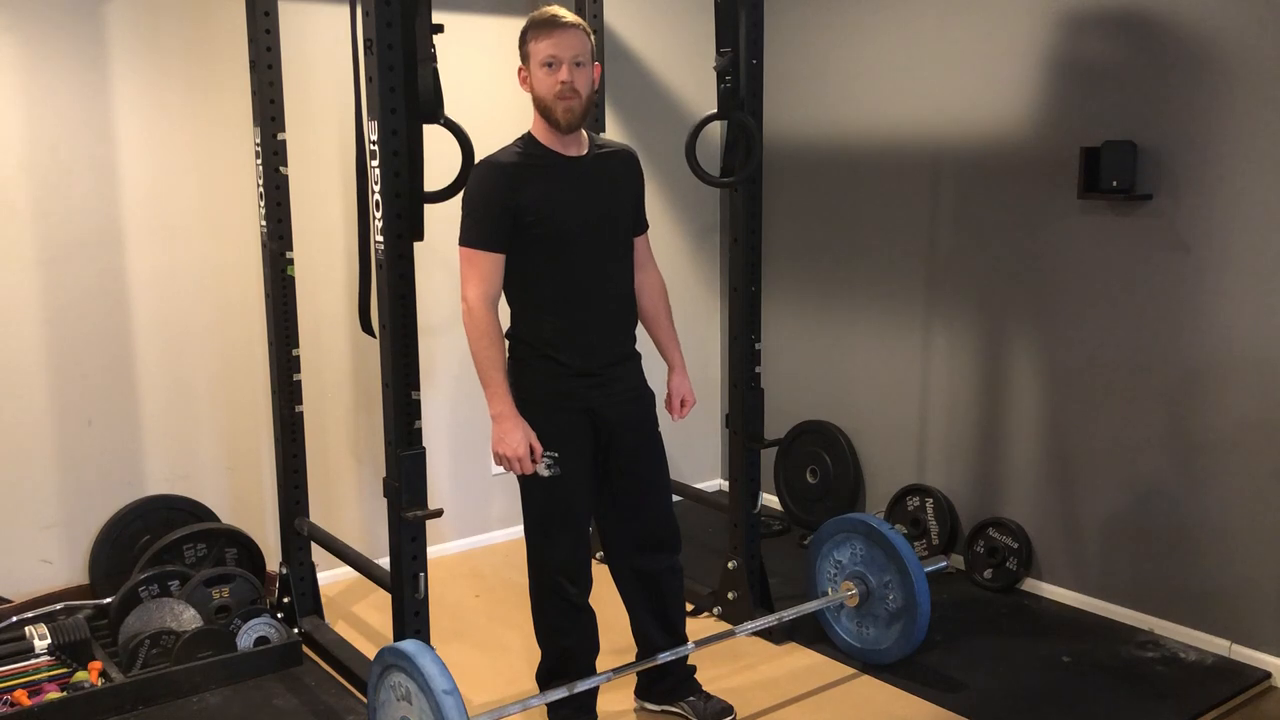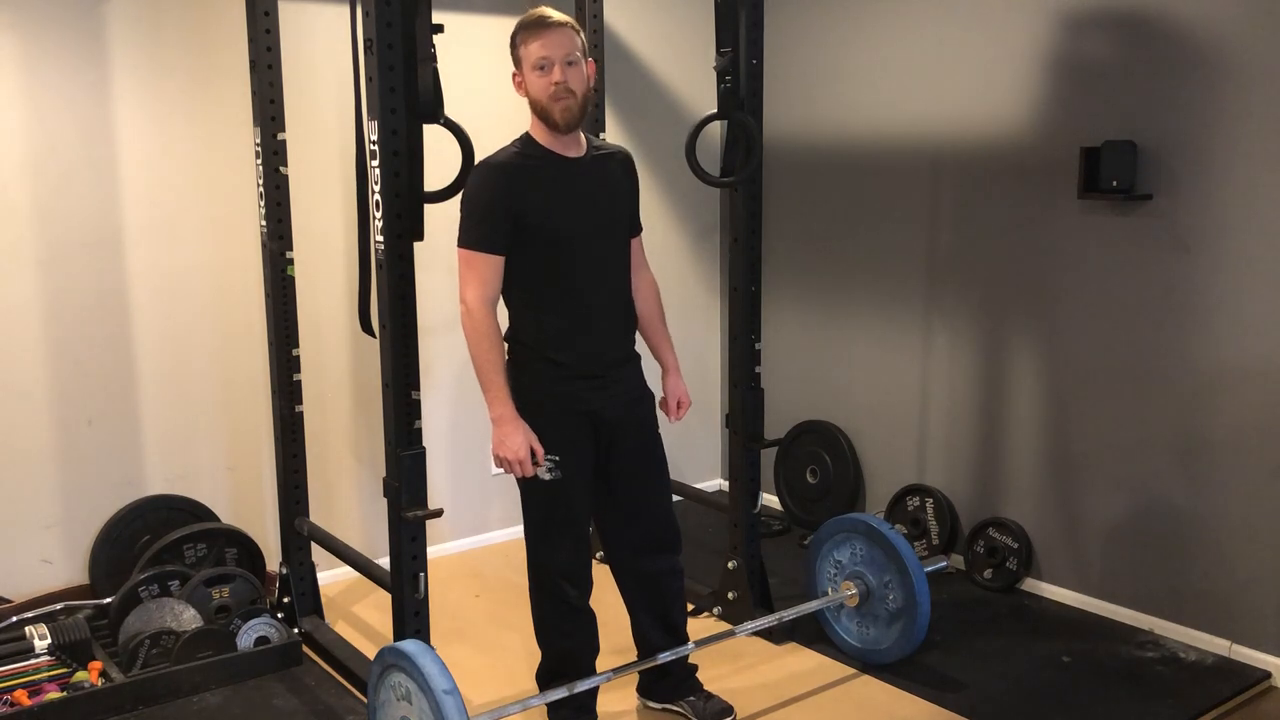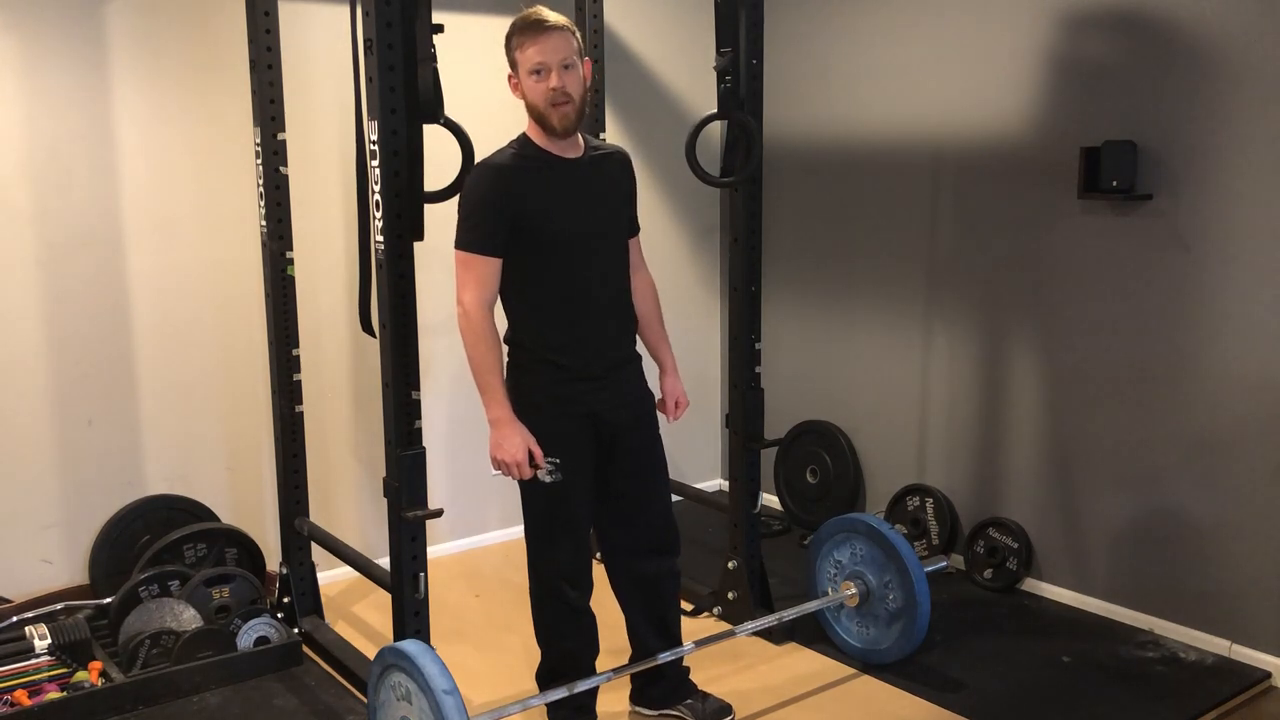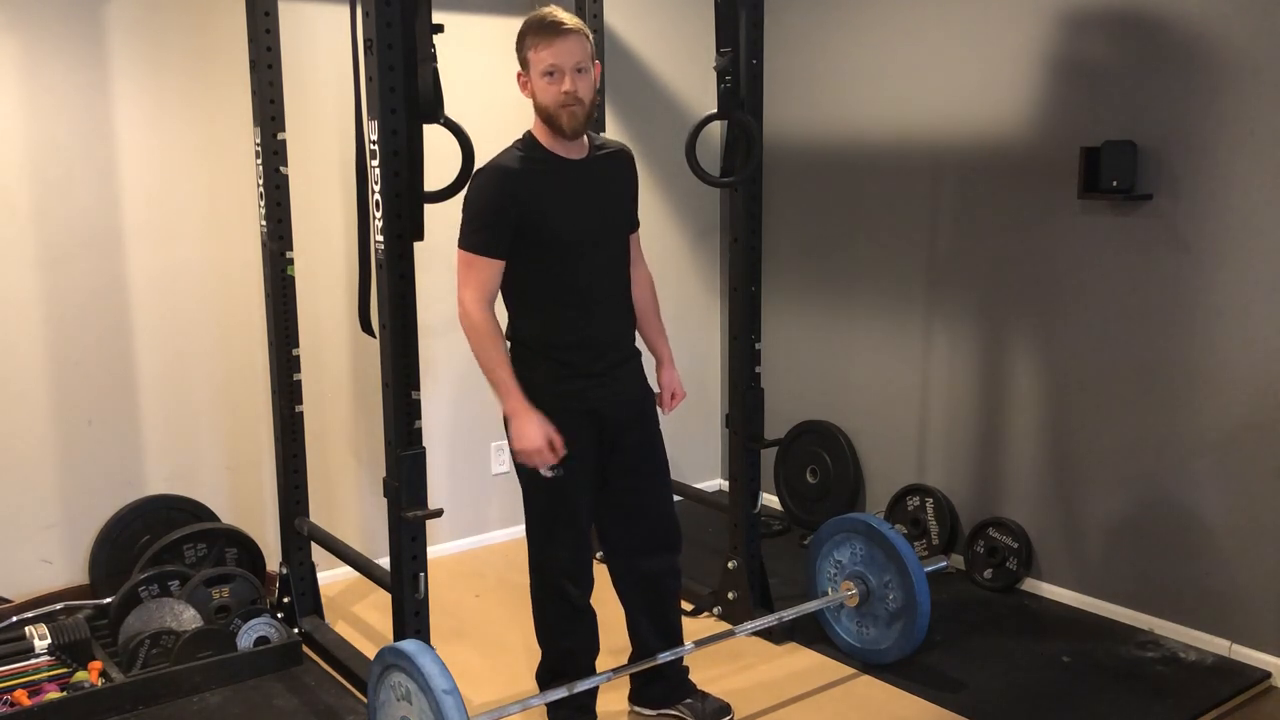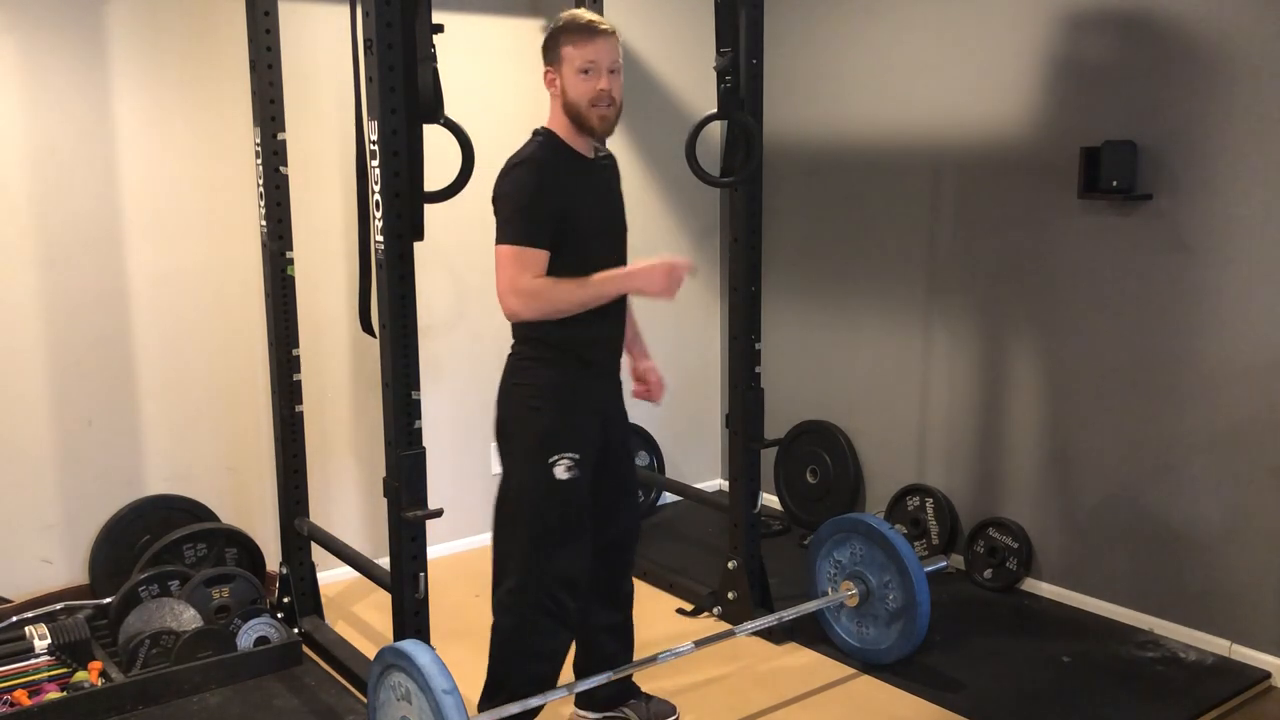
dt=1s
person 1, frame 1
left shoulder: (621, 165)
right shoulder: (501, 177)
right elbow: (478, 299)
left wrist: (675, 363)
right wrist: (504, 413)
left hip: (623, 386)
right hip: (548, 399)
left knee: (651, 536)
right knee: (562, 559)
person 1, frame 2
left shoulder: (616, 165)
right shoulder: (500, 178)
right elbow: (477, 302)
left wrist: (669, 365)
right wrist: (504, 416)
left hip: (623, 387)
right hip: (548, 401)
left knee: (652, 537)
right knee: (561, 561)
person 1, frame 3
left shoulder: (614, 165)
right shoulder: (498, 179)
right elbow: (474, 304)
left wrist: (667, 366)
right wrist: (502, 419)
left hip: (624, 390)
right hip: (549, 403)
left knee: (650, 539)
right knee: (562, 563)
person 1, frame 4
left shoulder: (618, 162)
right shoulder: (504, 180)
right elbow: (475, 303)
left wrist: (664, 359)
right wrist: (518, 409)
left hip: (624, 385)
right hip: (553, 399)
left knee: (652, 536)
right knee: (563, 561)
person 1, frame 5
left shoulder: (604, 166)
right shoulder: (531, 171)
right elbow: (521, 296)
left wrist: (636, 351)
right wrist: (632, 278)
left hip: (597, 385)
right hip: (545, 392)
left knee: (613, 542)
right knee: (545, 568)
